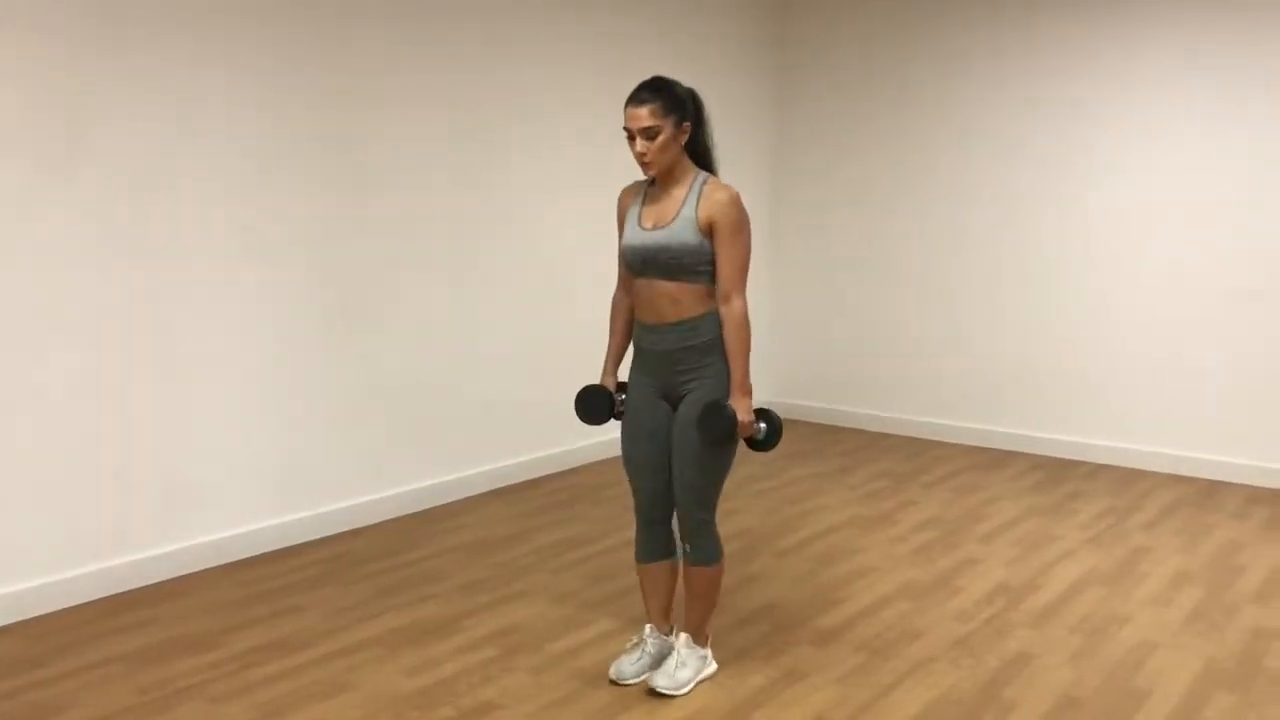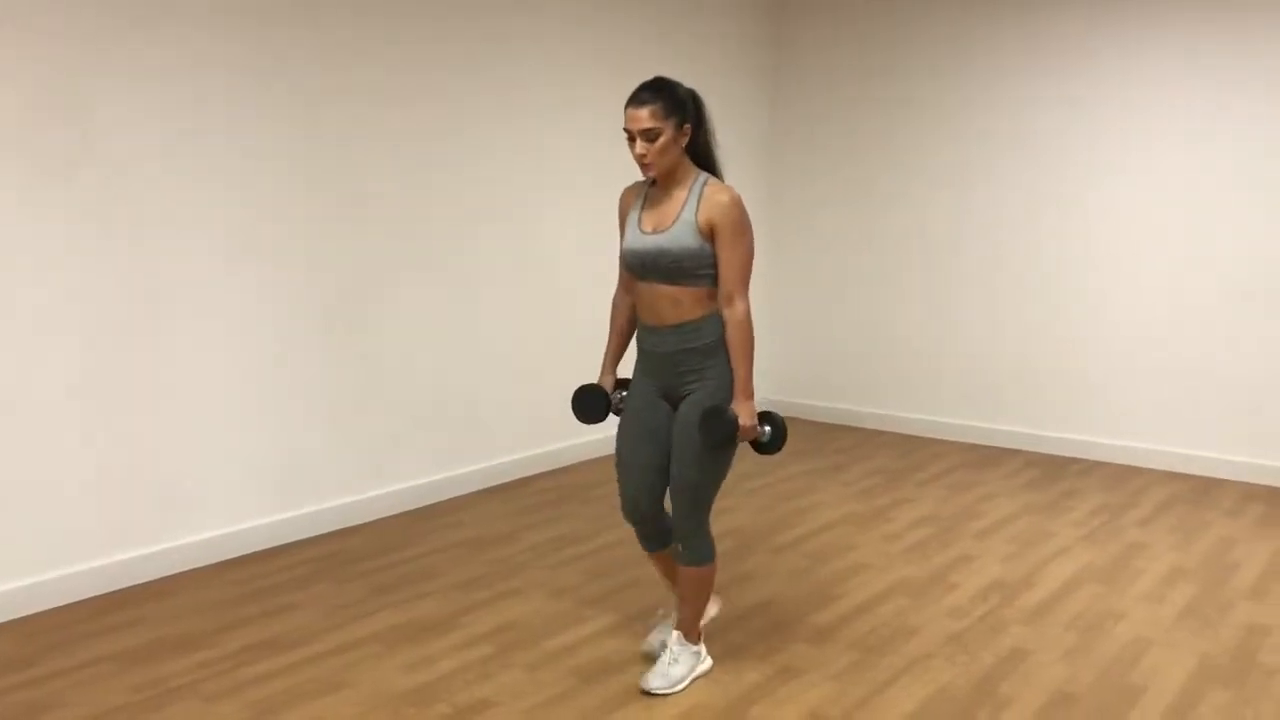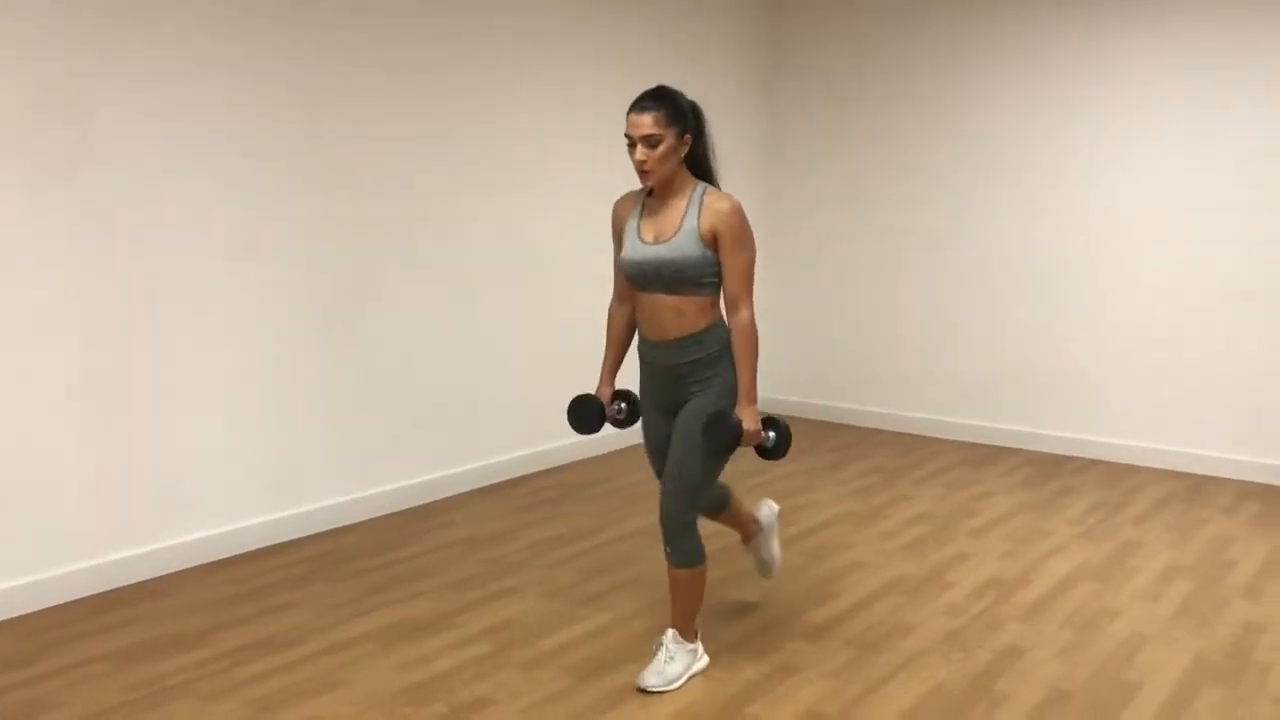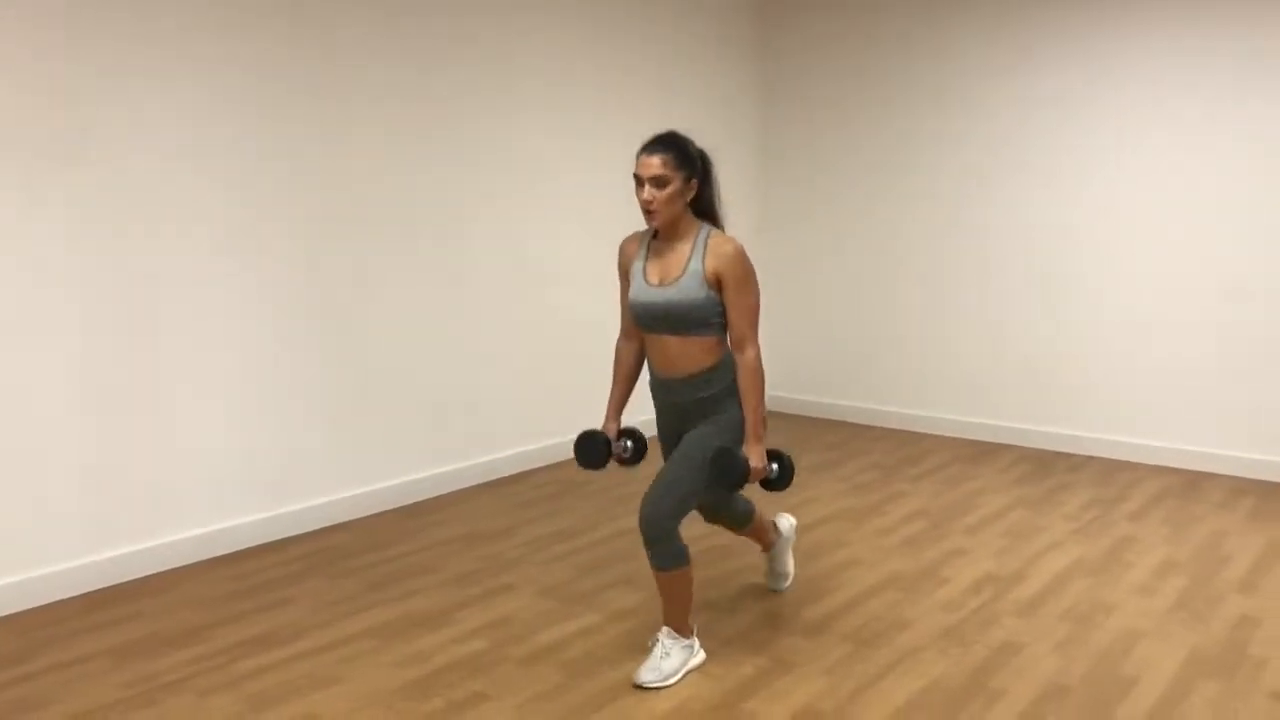
dt=0.2s
person 1, frame 1
left shoulder: (719, 201)
right shoulder: (630, 200)
left elbow: (733, 302)
left wrist: (741, 392)
right wrist: (610, 368)
left hip: (704, 366)
right hip: (649, 369)
left knee: (694, 515)
right knee: (649, 512)
left ankle: (696, 648)
right ankle: (656, 636)
person 1, frame 2
left shoulder: (721, 203)
right shoulder: (631, 200)
left elbow: (737, 305)
left wrist: (744, 396)
right wrist: (608, 367)
left hip: (707, 368)
right hip: (652, 370)
left knee: (687, 513)
right knee: (637, 507)
left ankle: (689, 645)
right ankle: (690, 602)
person 1, frame 3
left shoulder: (720, 212)
right shoulder: (625, 210)
left elbow: (741, 311)
left wrist: (747, 401)
right wrist: (607, 378)
left hip: (710, 375)
right hip: (656, 378)
left knee: (675, 513)
right knee: (691, 490)
left ankle: (684, 644)
right ankle: (757, 523)
person 1, frame 4
left shoulder: (724, 253)
right shoulder: (631, 251)
left elbow: (747, 350)
right elbow: (630, 339)
left wrist: (754, 438)
right wrist: (612, 416)
left hip: (720, 407)
right hip: (669, 410)
left knee: (657, 515)
right knee: (714, 508)
left ankle: (680, 640)
right ankle: (776, 532)
